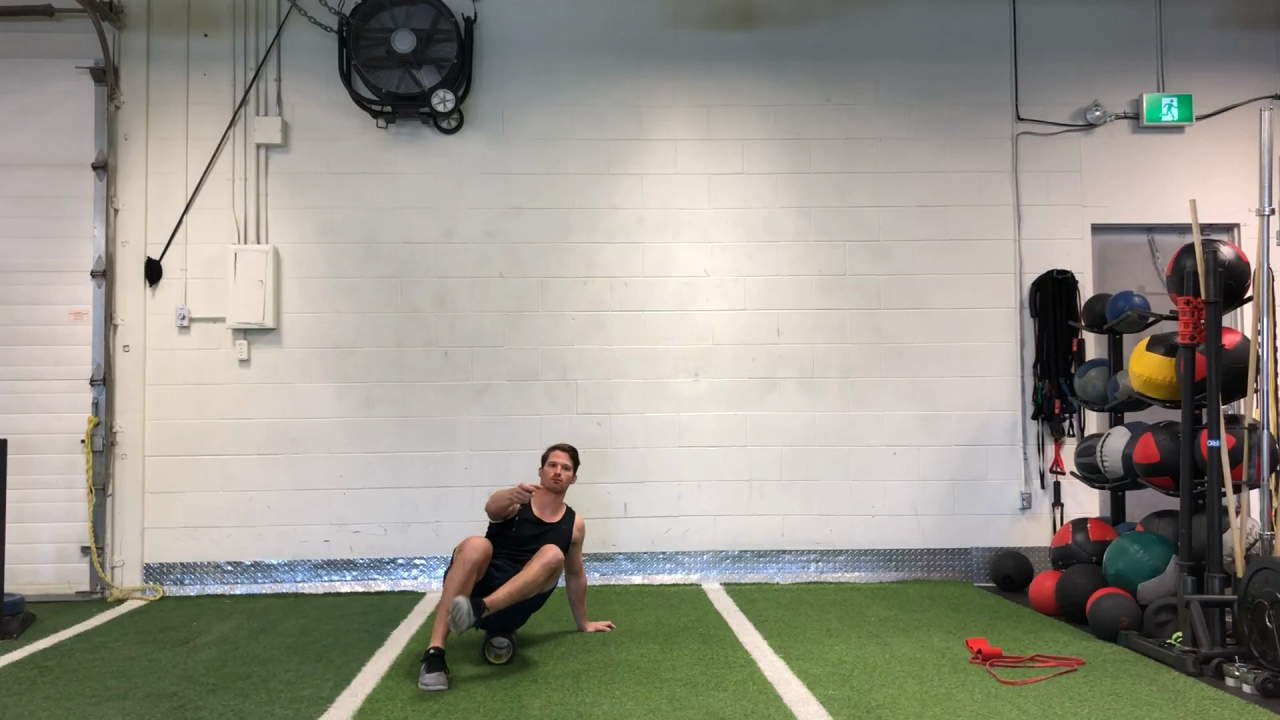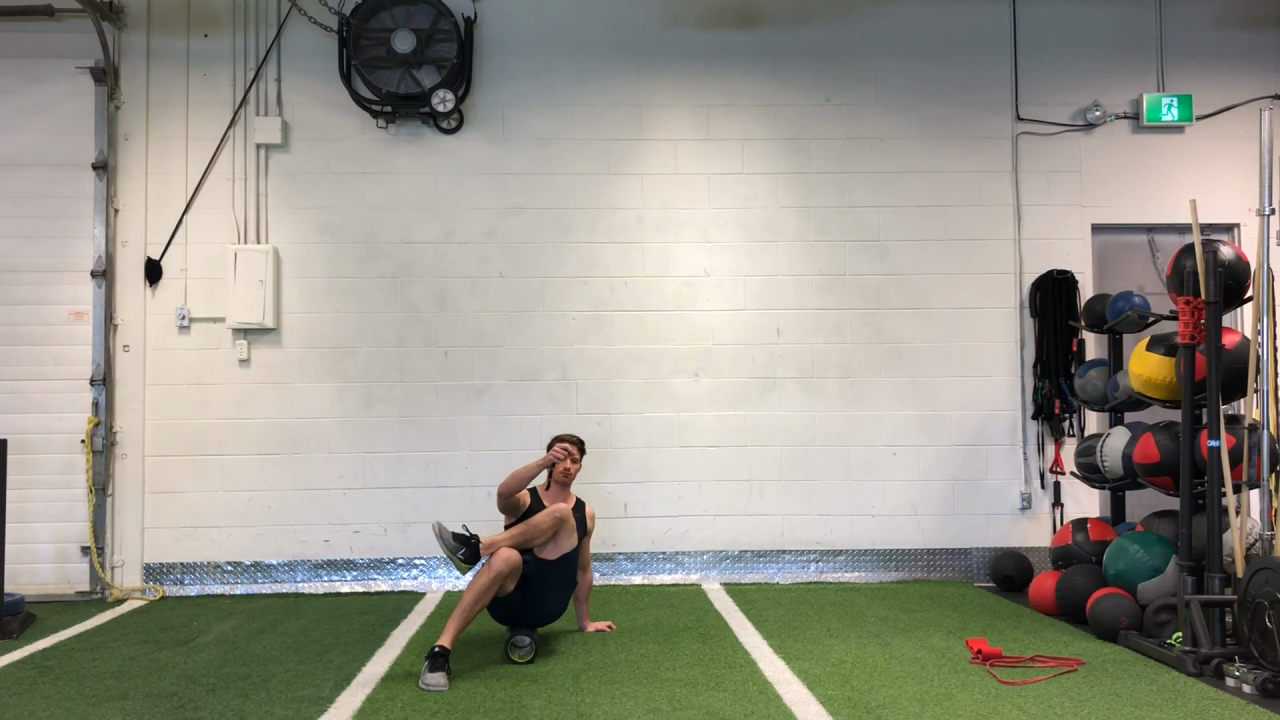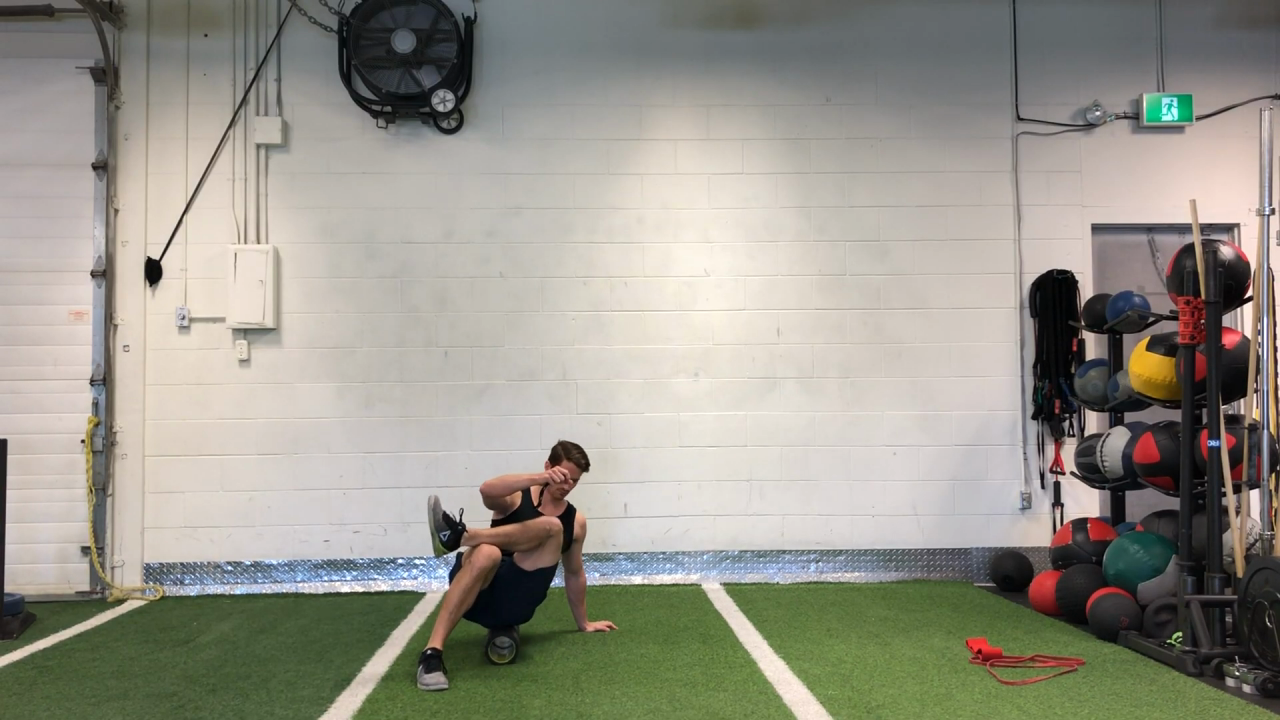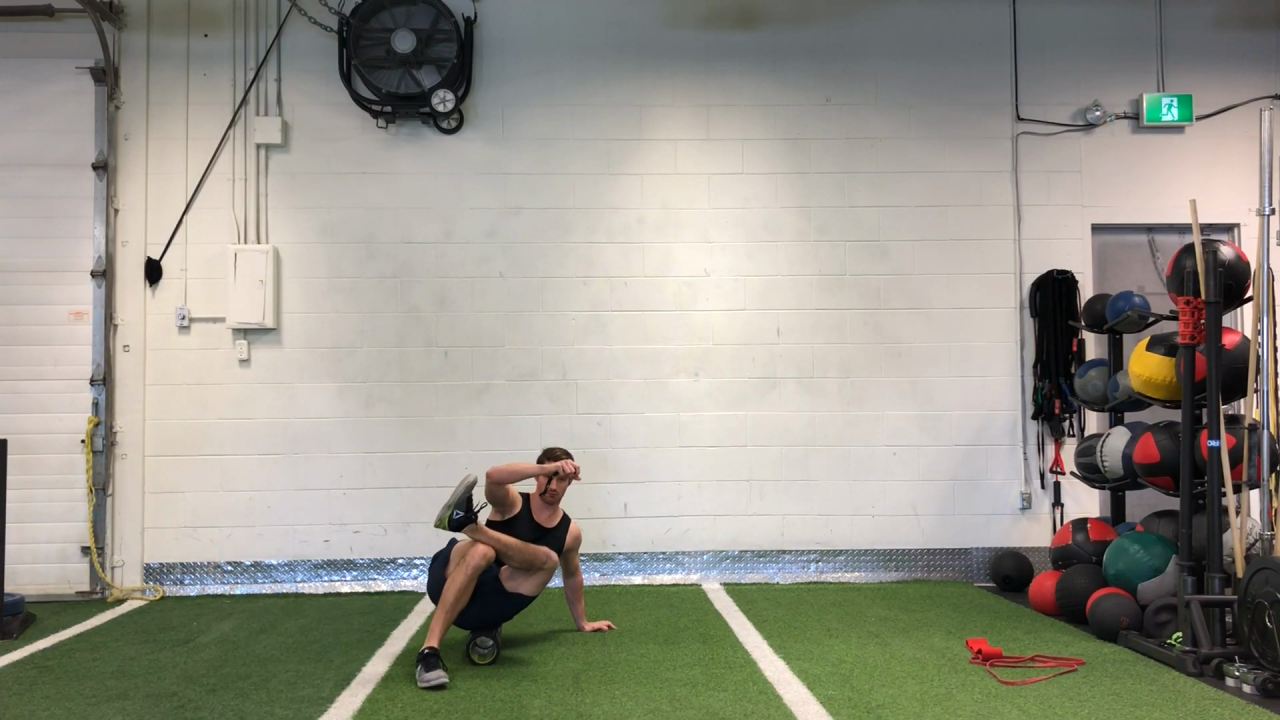
dt=1s
person 1, frame 1
left shoulder: (574, 525)
right shoulder: (514, 504)
left elbow: (575, 575)
right elbow: (491, 509)
left wrist: (583, 622)
right wrist: (515, 495)
left hip: (510, 607)
right hip: (480, 580)
left knee: (553, 556)
right knee: (476, 545)
left ankle: (480, 608)
right ankle: (435, 653)
person 1, frame 2
left shoulder: (584, 514)
right shoulder: (524, 499)
left elbow: (583, 569)
right elbow: (503, 492)
left wrist: (584, 622)
right wrist: (545, 461)
left hip: (545, 606)
right hip: (506, 598)
left knee: (561, 513)
right knee: (506, 556)
right ankle: (441, 651)
person 1, frame 3
left shoulder: (576, 522)
right shoulder: (515, 498)
left elbow: (574, 573)
right elbow: (487, 490)
left wrist: (583, 622)
right wrist: (539, 479)
left hip: (515, 605)
right hip: (480, 594)
left knee: (552, 526)
right knee: (486, 553)
right ankle: (432, 652)
person 1, frame 4
left shoulder: (570, 531)
right shoulder: (511, 503)
left elbow: (572, 575)
right elbow: (493, 476)
left wrist: (582, 622)
right wrist: (548, 467)
left hip: (486, 611)
right hip: (450, 580)
left knee: (549, 559)
right knee: (480, 552)
right ankle: (429, 651)
